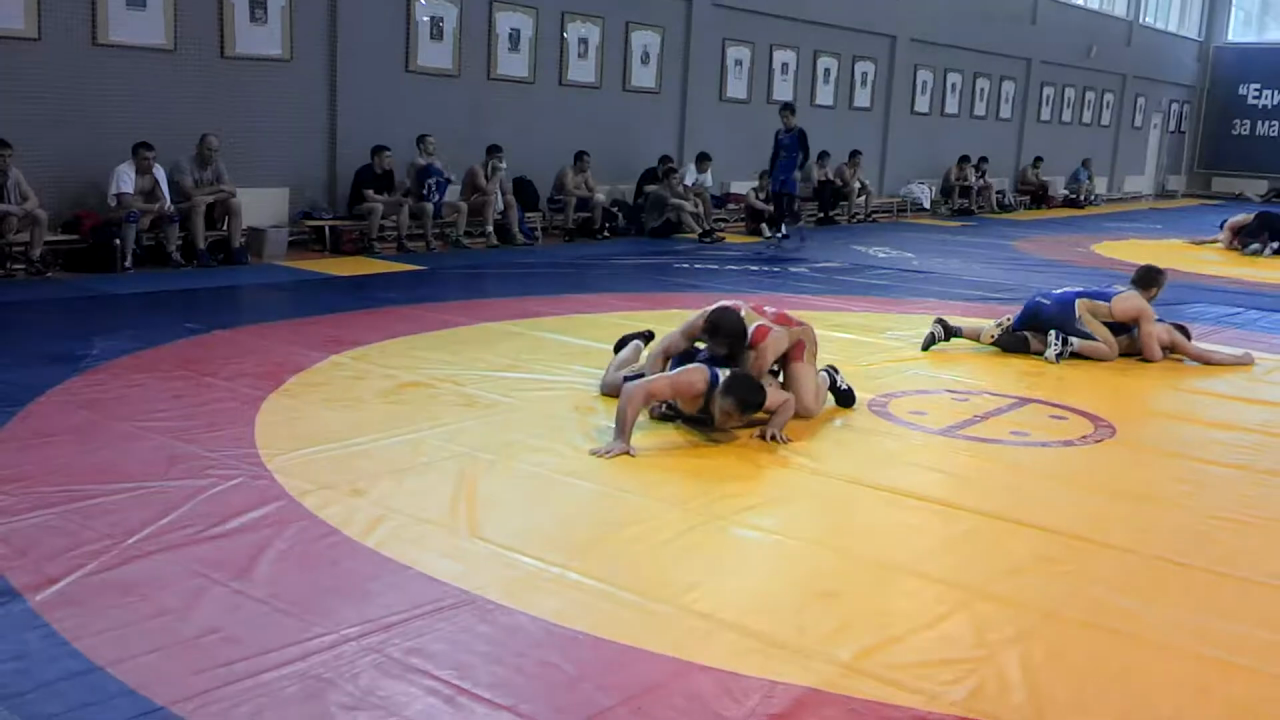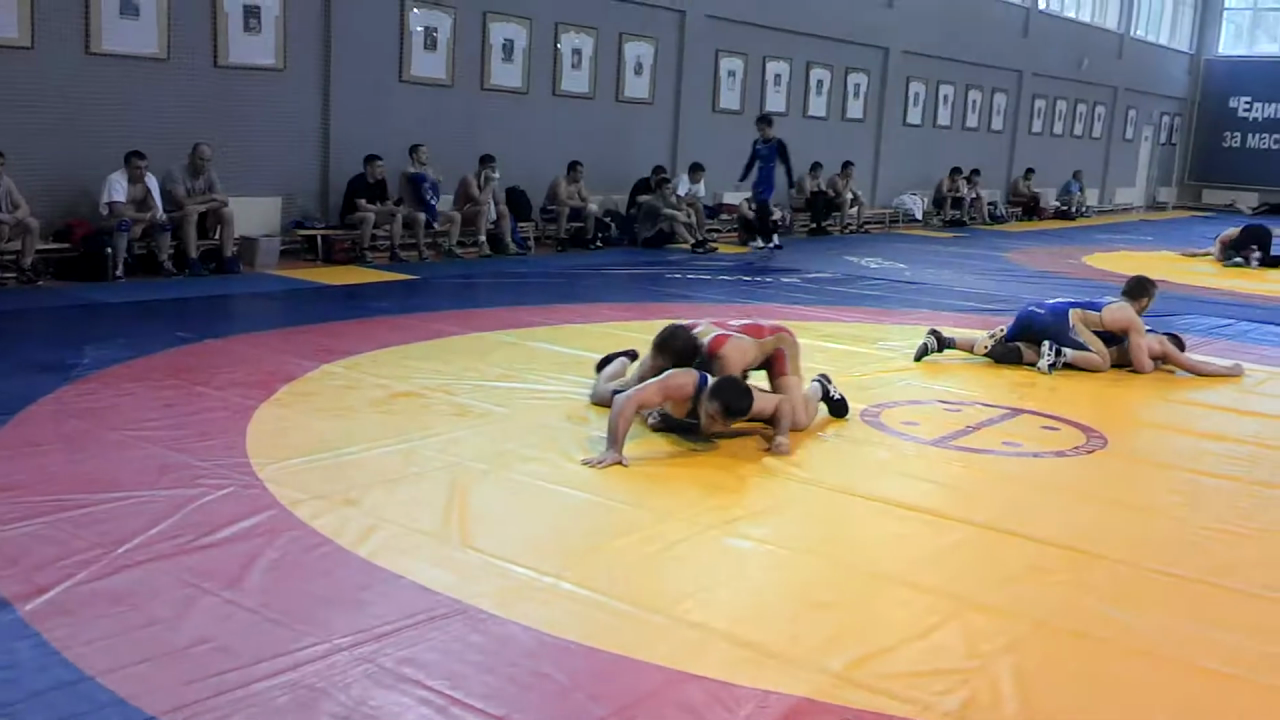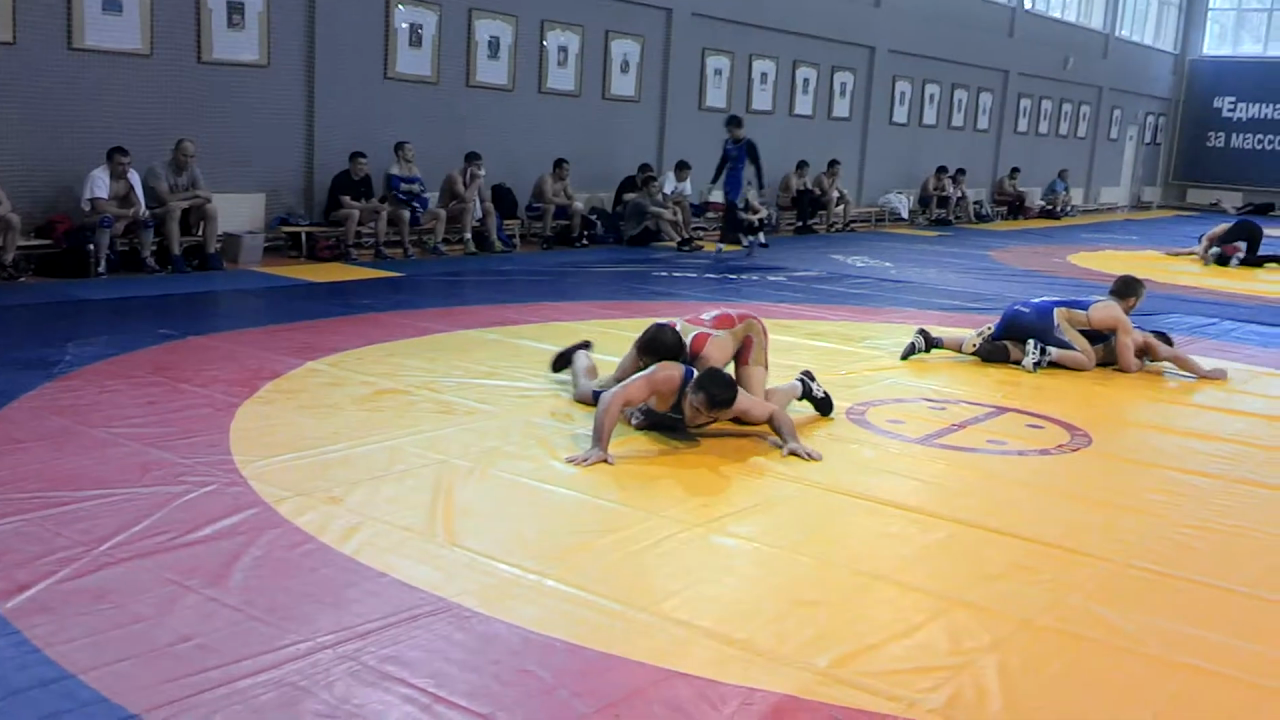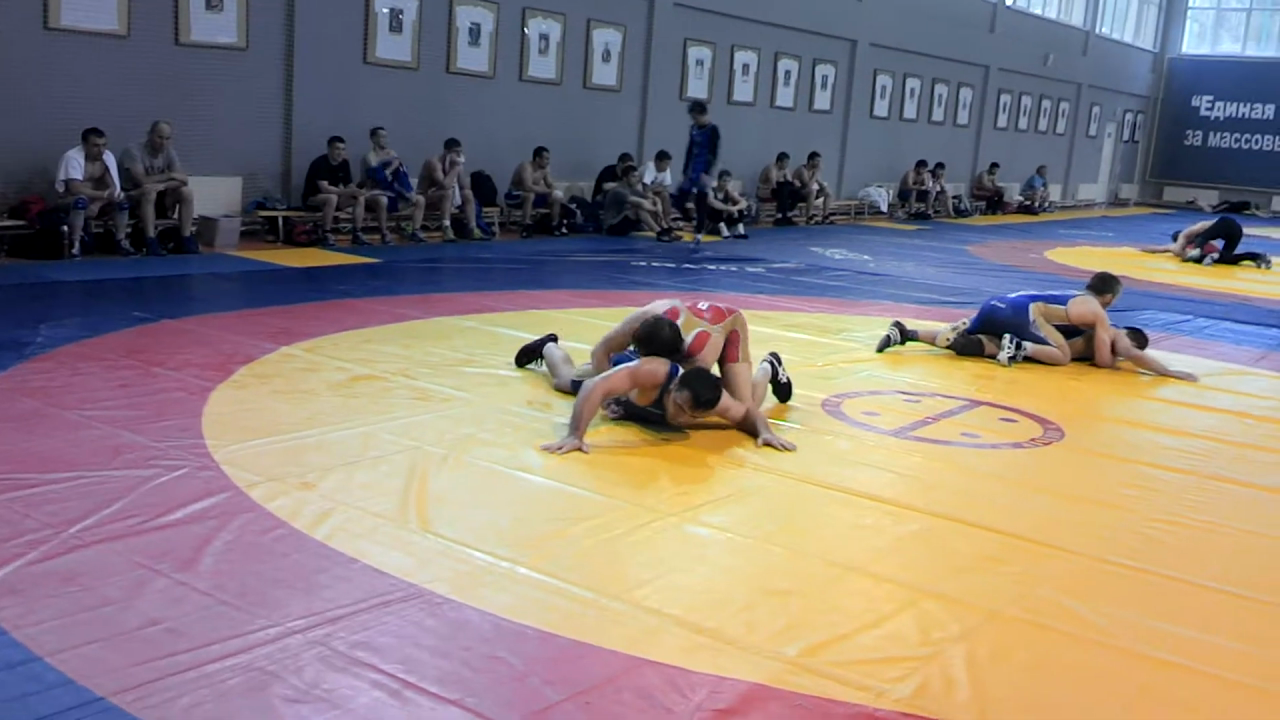
dt=0.2s
person 1, frame 1
left shoulder: (1118, 290)
right shoulder: (1144, 309)
right elbow: (1152, 355)
right wrist: (1163, 351)
left hip: (1040, 301)
right hip: (1064, 308)
left knee: (1003, 338)
right knee: (1110, 351)
left ankle: (948, 330)
right ankle: (1063, 343)
person 1, frame 2
left shoulder: (1109, 302)
right shoulder: (1133, 320)
right elbow: (1142, 367)
right wrist: (1155, 363)
left hip: (1033, 311)
right hip: (1057, 318)
left knee: (995, 349)
right knee: (1102, 362)
left ankle: (942, 341)
right ankle: (1057, 354)
person 1, frame 3
left shoulder: (1096, 301)
right shoulder: (1122, 320)
right elbow: (1128, 366)
right wrist: (1141, 362)
left hip: (1019, 310)
right hip: (1042, 317)
left knee: (983, 348)
right knee: (1087, 361)
left ankle: (930, 340)
right ankle: (1042, 352)
person 1, frame 4
left shoulder: (1072, 296)
right shoulder: (1099, 314)
right elbow: (1103, 361)
left hip: (996, 305)
right hip: (1018, 313)
left knee: (958, 341)
right knee: (1062, 356)
left ankle: (905, 333)
right ankle: (1017, 347)
person 2, frame 1
left shoulder: (763, 347)
right shoulder: (706, 321)
left elbow: (741, 394)
right elbow: (661, 351)
right wrist: (653, 394)
left hip: (795, 336)
left knee: (805, 407)
left ankle: (825, 378)
right ankle: (766, 371)
person 2, frame 2
left shoulder: (726, 357)
right shoulder: (678, 337)
left elbow: (723, 403)
right elbow: (640, 378)
left wrist: (671, 416)
left hip: (777, 342)
right hip: (750, 334)
left knee: (795, 420)
left ankle: (818, 388)
person 2, frame 3
left shoulder: (707, 358)
right shoulder: (651, 343)
right elbow: (616, 381)
left hip: (747, 328)
right hip: (722, 324)
left ankle: (801, 386)
person 2, frame 4
left shoulder: (700, 356)
right shoulder: (651, 318)
right elbow: (601, 350)
right wrist: (605, 395)
left hip: (729, 325)
right hip: (699, 320)
left knee: (743, 406)
left ankle: (768, 367)
person 3, frame 1
left shoulder: (756, 394)
right shoulder: (694, 381)
left elbow: (788, 400)
right elbow: (632, 390)
left wrist: (773, 425)
right wrist: (620, 440)
right hip: (669, 369)
right knee: (609, 384)
right ankle: (639, 344)
person 3, frame 2
left shoulder: (745, 399)
right shoulder: (683, 383)
left elbow: (782, 403)
right elbow: (625, 400)
left wrist: (781, 434)
right wrist: (613, 450)
right hip: (661, 387)
right knee: (600, 394)
right ankle: (625, 359)
person 3, frame 3
left shoulder: (733, 401)
right shoulder: (667, 378)
left elbow: (773, 413)
right elbow: (611, 398)
left wrist: (791, 440)
right wrist: (598, 448)
right hip: (644, 387)
right knee: (584, 389)
right ankle: (581, 355)
person 3, frame 4
left shoulder: (711, 399)
right shoulder: (653, 372)
left elbow: (748, 412)
right elbow: (594, 387)
left wrist: (766, 432)
right wrist: (574, 435)
right hip: (622, 378)
right knee: (566, 376)
right ankle: (549, 347)
